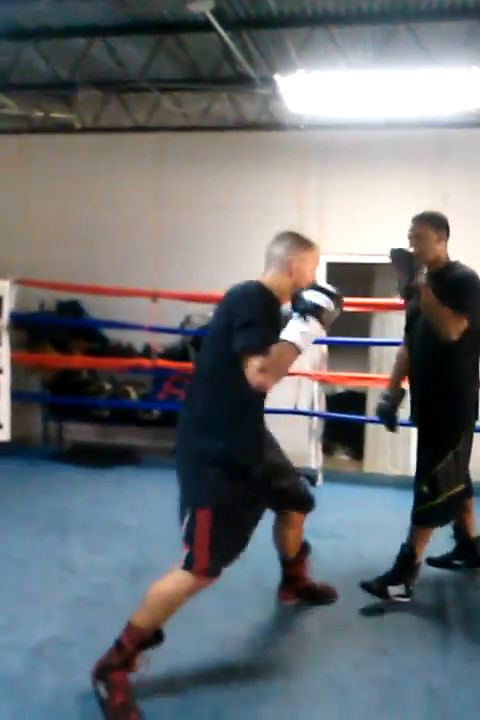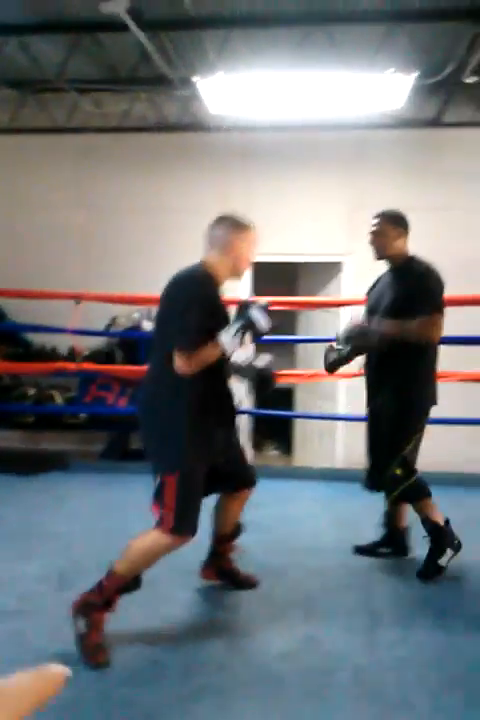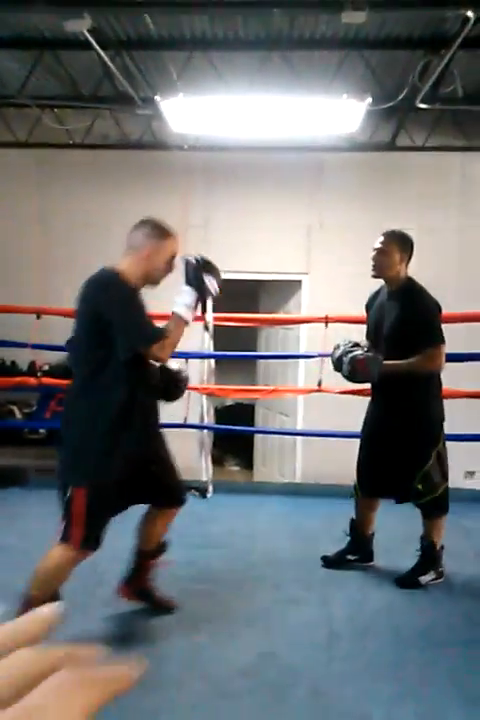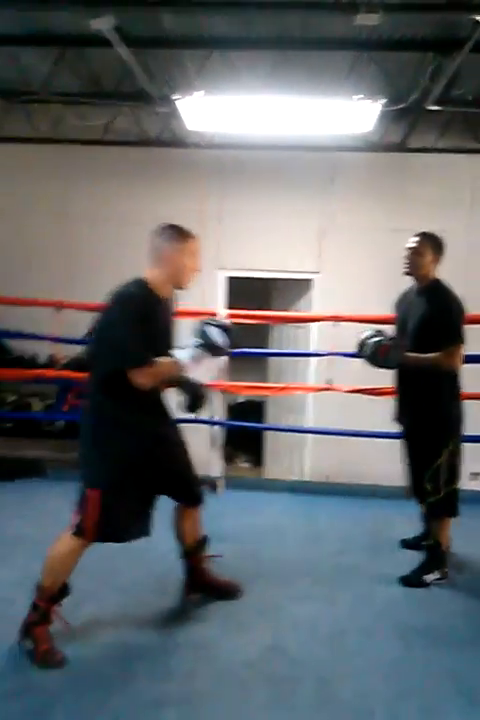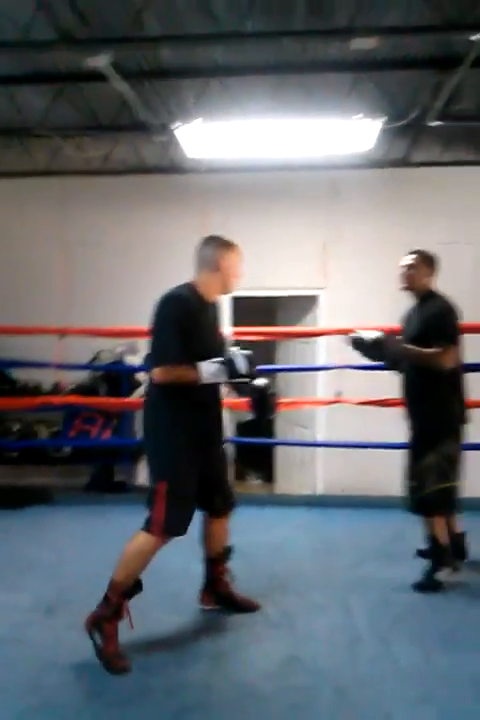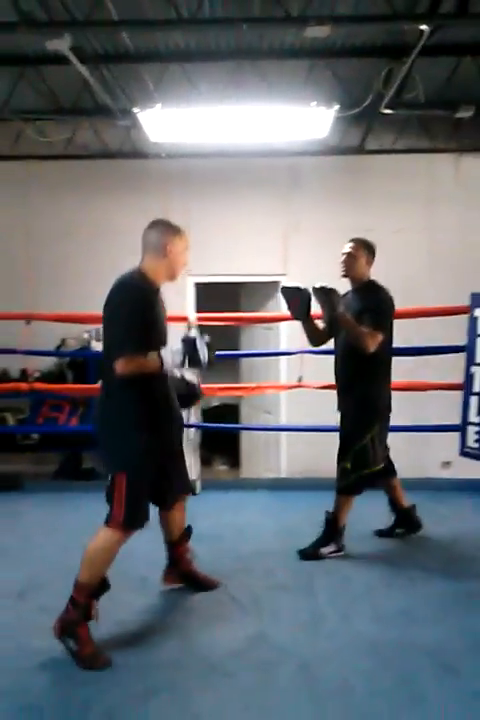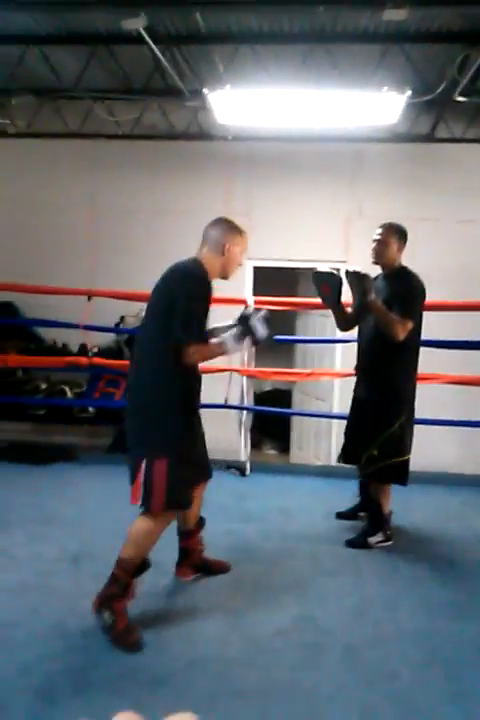
dt=0.4s
person 1, frame 1
left shoulder: (263, 301)
right shoulder: (251, 300)
left elbow: (270, 347)
right elbow: (260, 375)
left wrist: (310, 316)
right wrist: (306, 326)
left hip: (245, 435)
right hip: (212, 446)
left knee: (294, 502)
right knee: (201, 568)
left ankle: (294, 583)
right ankle: (113, 666)
person 1, frame 2
left shoulder: (208, 287)
right shoulder: (191, 286)
right elbow: (184, 362)
left wrist: (240, 334)
right wrist: (236, 334)
left hip: (206, 413)
right hip: (175, 420)
left knee: (239, 482)
right knee: (175, 528)
left ankle: (218, 563)
right ankle: (93, 605)
person 1, frame 3
left shoulder: (122, 290)
right shoulder: (107, 289)
right elbow: (157, 349)
right wrist: (191, 298)
left hip: (132, 422)
right hip: (96, 430)
left knee: (168, 499)
right knee: (77, 543)
left ankle: (137, 580)
person 1, frame 4
left shoulder: (162, 300)
right shoulder: (129, 301)
right elbow: (141, 375)
left wrist: (183, 381)
left hip: (151, 421)
right hip: (112, 428)
left knee: (190, 496)
right knee: (86, 529)
left ankle: (197, 576)
right ankle: (36, 621)
person 1, frame 5
left shoulder: (210, 308)
right shoulder: (176, 304)
right elbow: (162, 372)
left wrist: (241, 377)
right wrist: (217, 370)
left hip: (204, 425)
right hip: (171, 430)
left knee: (219, 507)
right knee: (162, 527)
left ankle: (215, 587)
right ankle: (105, 618)
person 1, frame 6
left shoulder: (150, 291)
right shoulder: (130, 291)
right elbow: (123, 364)
left wrist: (176, 378)
left hip: (157, 417)
right hip: (129, 423)
left knee: (173, 495)
right knee: (123, 521)
left ankle: (178, 567)
right ankle: (73, 620)
person 1, frame 7
left shoulder: (186, 275)
right shoulder: (193, 279)
right elbow: (191, 351)
left wrist: (232, 332)
right wrist: (237, 338)
left hip: (175, 402)
right hip: (157, 407)
left knee: (195, 481)
right knee: (162, 505)
left ankle: (189, 558)
right ankle: (112, 598)
person 2, frame 1
right shoulder: (422, 285)
right elbow: (410, 344)
left wrist: (419, 287)
right wrist: (391, 389)
right hip: (429, 397)
left knee: (434, 481)
left ankle: (405, 573)
person 2, frame 2
left shoulder: (422, 276)
right shoulder: (382, 283)
left elbow: (432, 330)
left wrist: (382, 331)
right wrist: (348, 350)
left hip: (409, 389)
right hip: (383, 386)
left knee: (395, 467)
right knee: (385, 464)
left ankle: (443, 536)
right ankle: (394, 536)
person 2, frame 3
left shoulder: (421, 303)
right shoulder: (376, 300)
left elbow: (435, 360)
left wrist: (384, 367)
right wrist: (358, 358)
left hip: (419, 409)
right hip: (385, 403)
left knee: (424, 481)
right knee: (370, 472)
left ankle: (432, 560)
right ankle: (360, 545)
person 2, frame 4
left shoulder: (446, 303)
right shoulder: (407, 298)
left elbow: (453, 360)
left wrist: (406, 357)
left hip: (438, 407)
right hip: (412, 403)
left knee: (437, 479)
right knee: (420, 475)
left ankle: (438, 558)
right ankle: (431, 532)
person 2, frame 5
left shoulder: (440, 309)
right shoulder: (414, 312)
left elbow: (446, 359)
left wrist: (400, 349)
right wrist: (388, 349)
left hip: (441, 410)
right hip: (424, 409)
left knee: (425, 479)
right knee: (436, 477)
left ankle: (444, 557)
right ankle: (453, 542)
person 2, frame 6
left shoulder: (378, 298)
right shoulder: (345, 299)
left elbow: (368, 343)
right elbow: (318, 340)
left wrist: (338, 313)
right wrist: (304, 316)
left hip: (369, 395)
right hip: (351, 394)
left knee: (352, 462)
right knee: (374, 458)
left ankle: (333, 536)
right ankle: (406, 515)
person 2, frame 7
left shoulder: (409, 285)
right shoulder: (374, 283)
left elbow: (398, 331)
right elbow: (347, 324)
left wrist: (370, 300)
right wrist: (333, 301)
left hip: (394, 384)
right hip: (367, 379)
left knee: (382, 450)
right knee: (361, 445)
left ankle: (381, 525)
right ankle: (368, 503)
